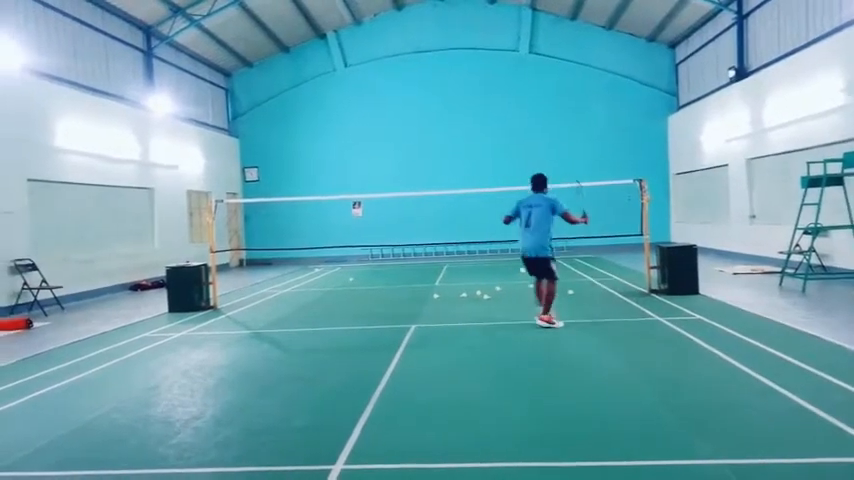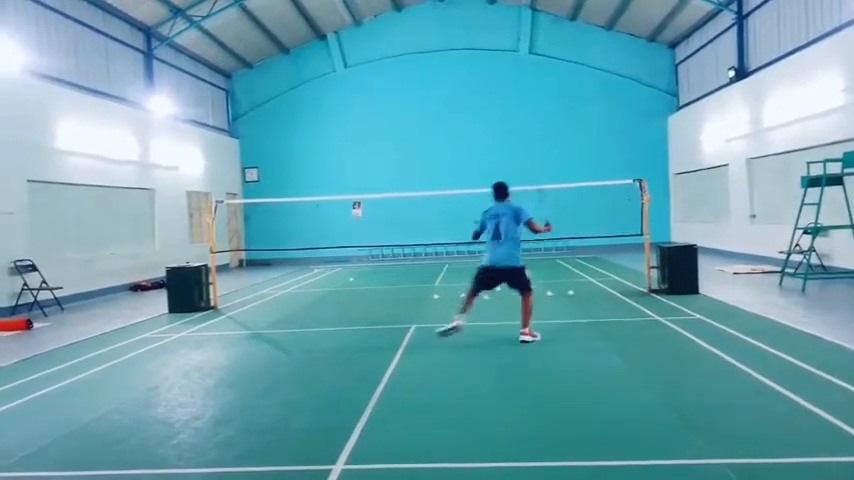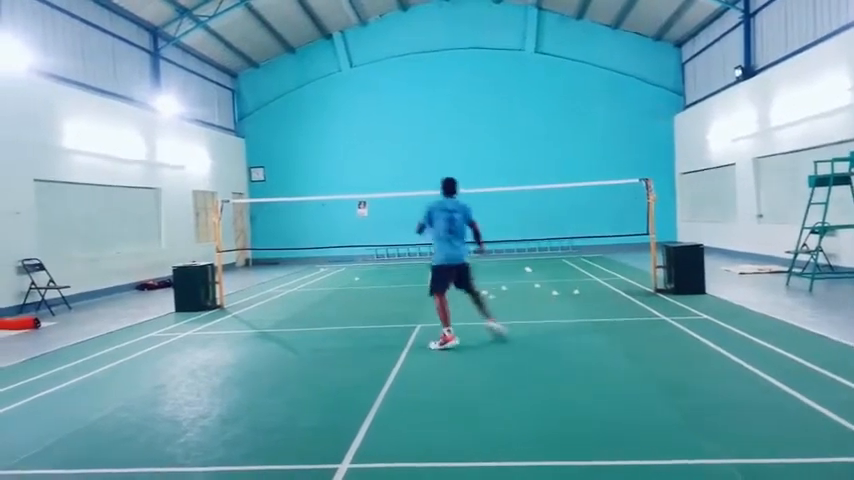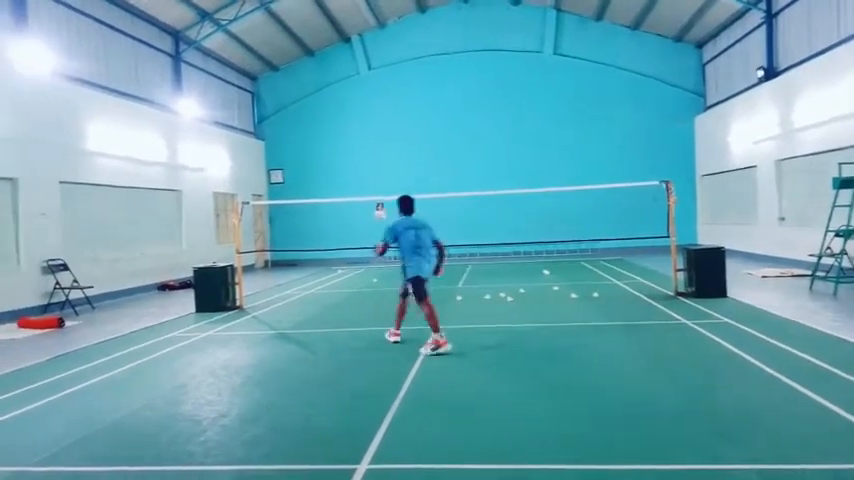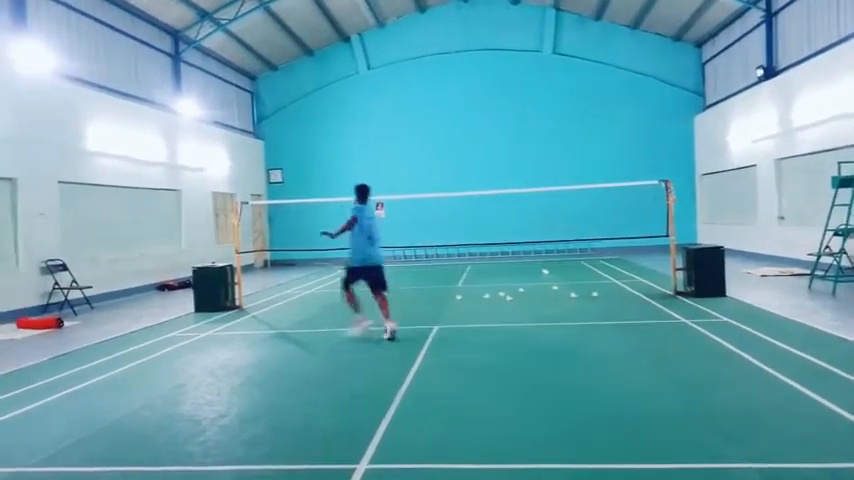
dt=0.3s
person 1, frame 1
left shoulder: (522, 203)
right shoulder: (551, 201)
left elbow: (506, 220)
right elbow: (570, 219)
left wrist: (517, 216)
right wrist: (583, 219)
left hip: (525, 250)
right hip: (541, 249)
left knee: (539, 278)
right knee: (552, 280)
left ankle: (542, 308)
right ankle: (544, 316)
person 1, frame 2
left shoulder: (487, 213)
right shoulder: (516, 209)
left elbow: (475, 236)
right elbow: (535, 229)
left wrist: (482, 228)
right wrist: (545, 228)
left hip: (491, 262)
right hip: (513, 262)
left knee: (473, 291)
right knee: (526, 293)
left ankle: (458, 320)
right ankle: (525, 331)
person 1, frame 3
left shoulder: (432, 207)
right shoulder: (464, 208)
left elbow: (419, 230)
right elbow: (476, 229)
left wrist: (423, 225)
right wrist: (480, 245)
left hip: (441, 259)
right hip: (460, 258)
left knee: (438, 295)
right knee: (472, 292)
left ankle: (448, 335)
right ankle: (490, 321)
person 1, frame 4
left shoulder: (394, 227)
right shoulder: (424, 226)
left elbow: (382, 251)
right elbow: (440, 247)
left wrist: (378, 250)
right wrist: (438, 266)
left hip: (413, 269)
right hip: (426, 268)
left knee: (424, 302)
right knee: (403, 297)
left ankle: (440, 340)
right ankle: (395, 332)
person 1, frame 5
left shoulder: (357, 209)
right shoulder: (370, 213)
left elbow: (352, 221)
left wrist: (335, 234)
left hip: (358, 259)
right hip: (375, 258)
left knee: (347, 288)
right knee: (378, 292)
left ankle: (360, 318)
right ankle: (389, 324)
